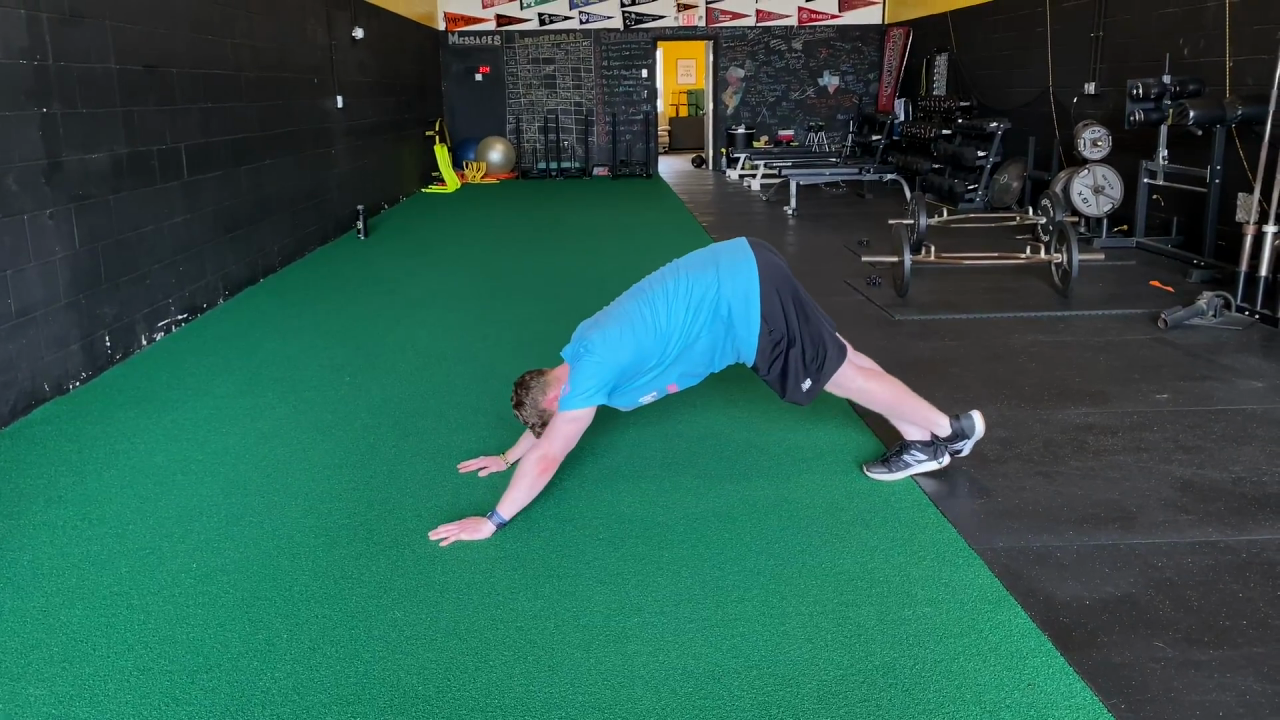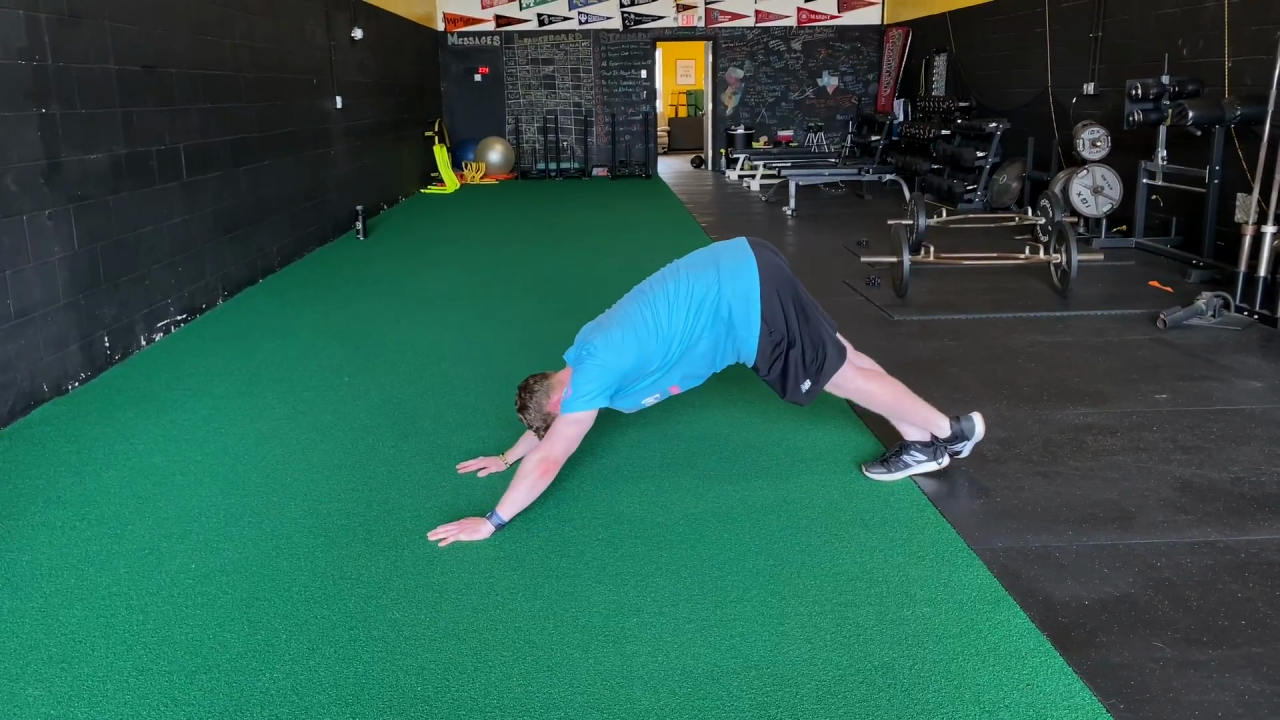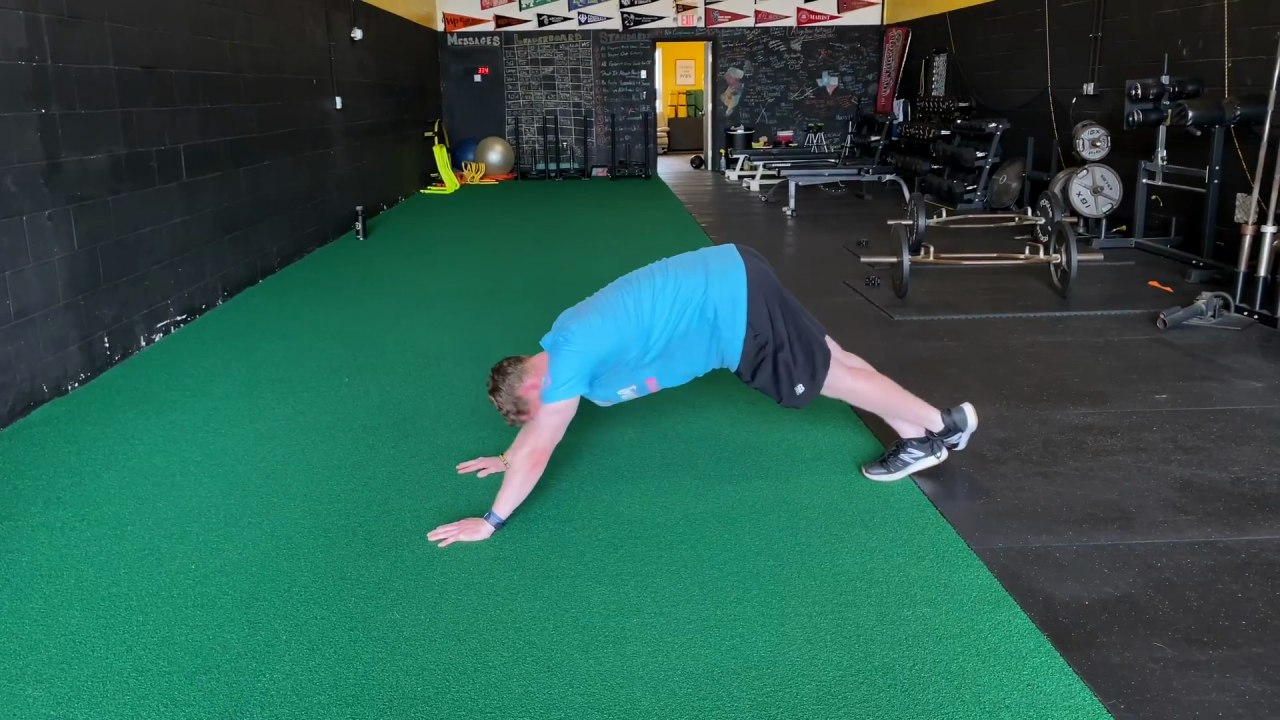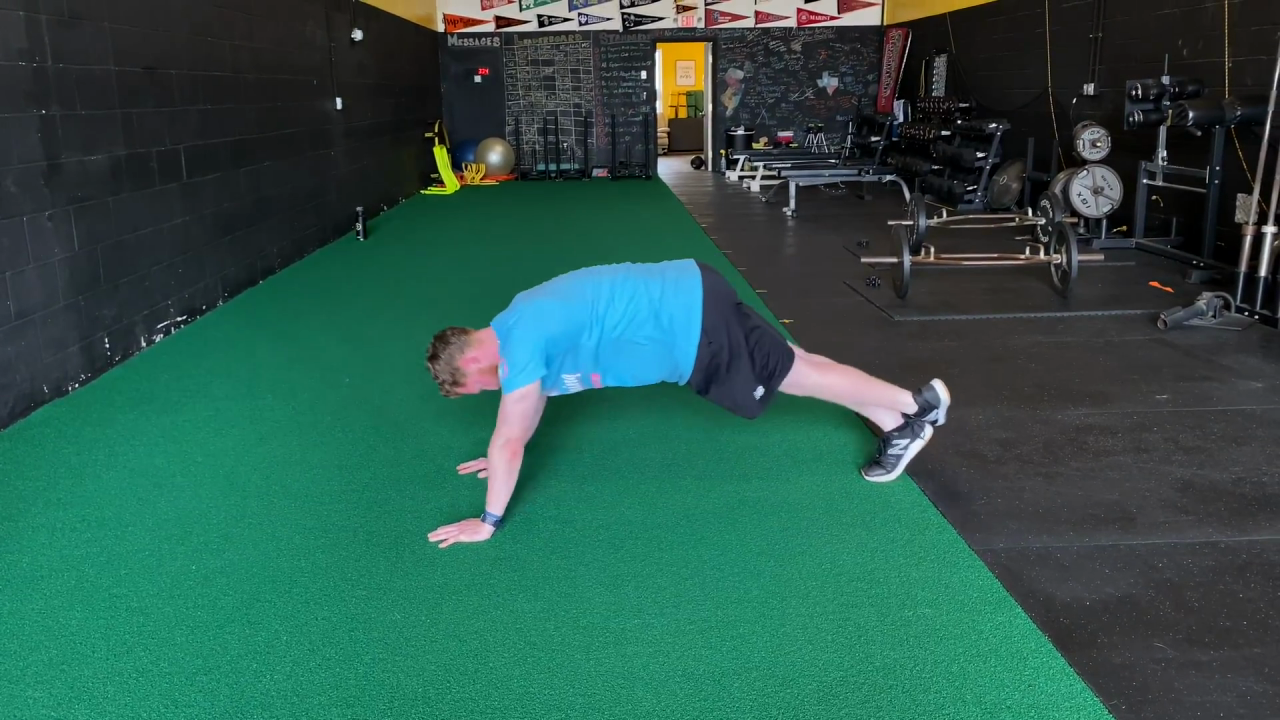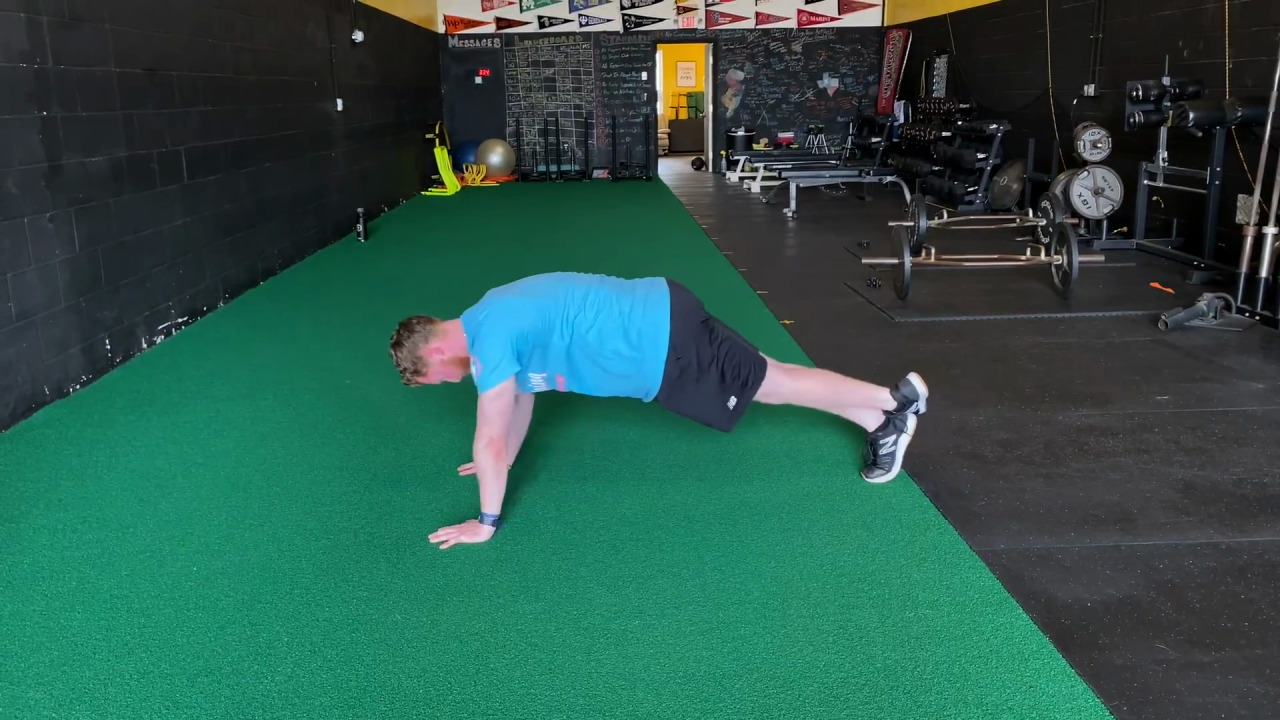
dt=0.3s
person 1, frame 1
left shoulder: (592, 369)
right shoulder: (583, 351)
left elbow: (549, 454)
right elbow: (547, 413)
left wrist: (493, 520)
right wrist: (508, 456)
left hip: (747, 300)
right hip: (743, 273)
left knee: (838, 373)
right knee: (837, 357)
left ankle: (946, 431)
right ankle: (921, 436)
person 1, frame 2
left shoulder: (593, 371)
right shoulder: (586, 353)
left elbow: (549, 457)
right elbow: (549, 417)
left wrist: (493, 521)
right wrist: (507, 457)
left hip: (748, 298)
right hip: (743, 273)
left knee: (838, 373)
right knee: (836, 355)
left ankle: (947, 432)
right ankle: (921, 440)
person 1, frame 3
left shoulder: (569, 359)
right shoulder: (562, 343)
left elbow: (538, 450)
right elbow: (539, 411)
left wrist: (490, 521)
right wrist: (506, 457)
left hip: (734, 307)
right hip: (731, 281)
left knee: (827, 375)
right knee: (827, 357)
left ankle: (940, 426)
right ankle: (916, 435)
person 1, frame 4
left shoulder: (518, 342)
right shoulder: (523, 325)
left elbow: (508, 439)
right elbow: (536, 394)
left wrist: (488, 521)
right wrist: (502, 460)
left hip: (690, 322)
right hip: (685, 300)
left knee: (792, 375)
right knee: (789, 366)
left ankle: (914, 408)
right ankle: (900, 422)
person 1, frame 5
left shoulder: (488, 337)
right shoulder: (496, 320)
left elbow: (490, 436)
right elbow: (521, 397)
left wrist: (487, 521)
right wrist: (501, 463)
left hip: (662, 344)
right hip: (658, 319)
left knee: (769, 385)
right knee: (767, 376)
left ankle: (895, 401)
right ankle: (881, 425)
